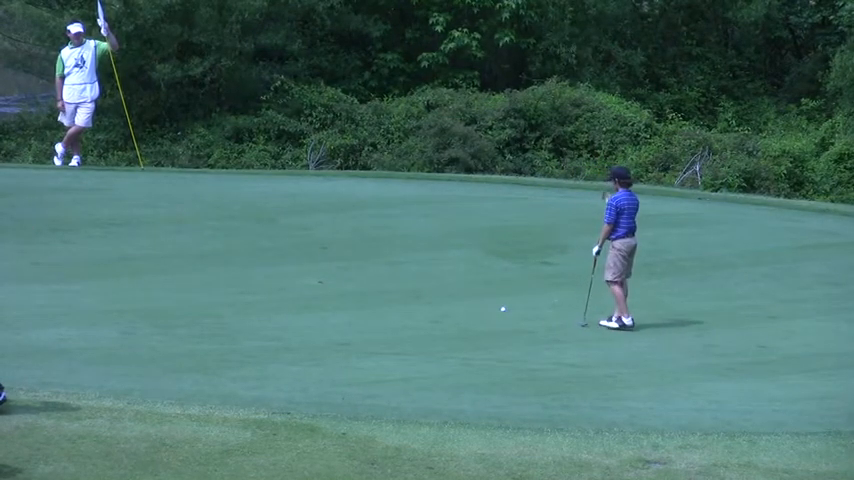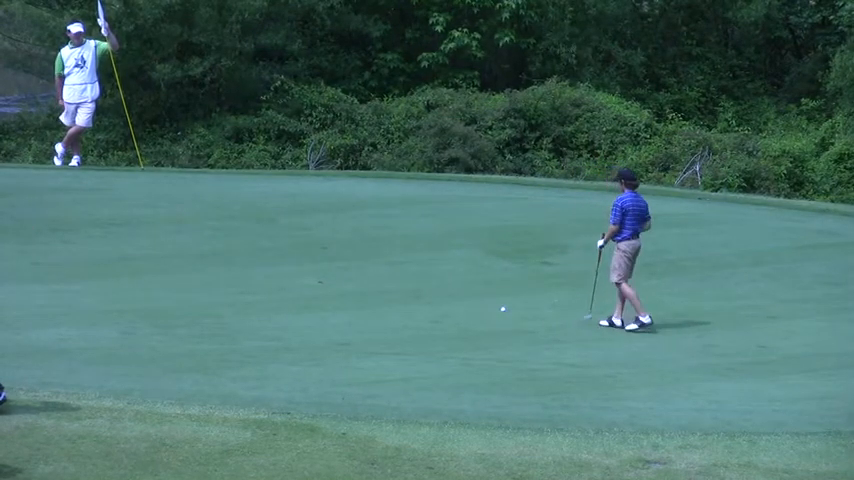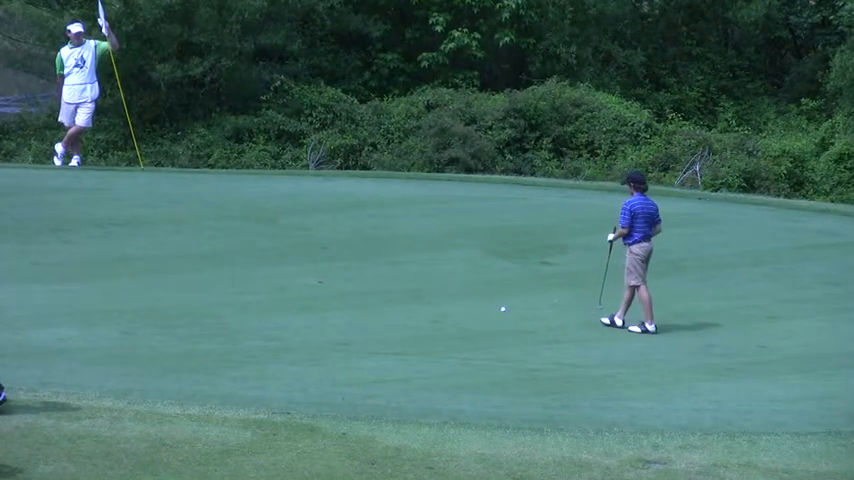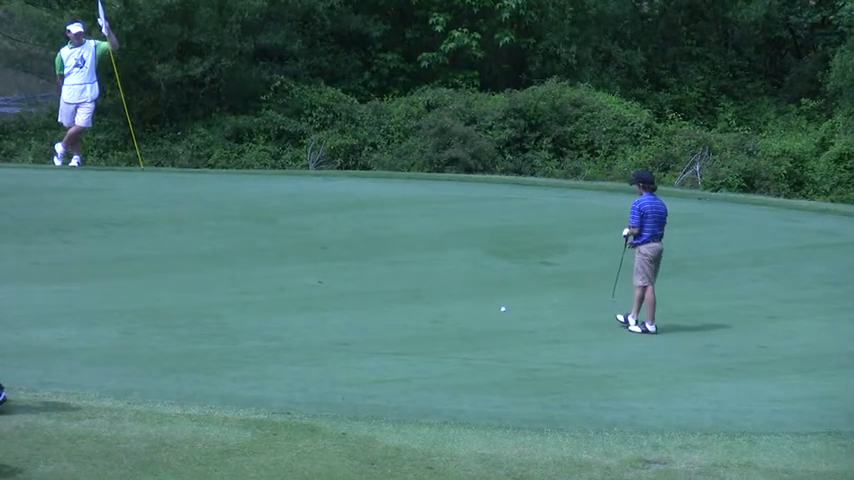
dt=0.2s
person 1, frame 1
left shoulder: (615, 200)
right shoulder: (634, 198)
left elbow: (608, 226)
left wrist: (599, 245)
left hip: (619, 243)
right hip: (631, 241)
left knee: (613, 281)
right knee: (622, 280)
left ankle: (626, 318)
right ankle: (617, 316)
person 1, frame 2
left shoulder: (620, 201)
right shoulder: (642, 201)
left elbow: (614, 227)
right elbow: (647, 225)
left wrist: (603, 241)
left hip: (623, 244)
right hip: (635, 242)
left knee: (620, 282)
right knee: (623, 281)
left ankle: (643, 316)
right ankle: (617, 318)
person 1, frame 3
left shoulder: (629, 204)
right shoulder: (652, 204)
left elbow: (624, 230)
right elbow: (658, 229)
left wrist: (613, 236)
left hip: (635, 247)
right hip: (647, 245)
left knee: (640, 285)
right knee: (632, 283)
left ankle: (649, 324)
right ankle: (619, 318)
person 1, frame 4
left shoulder: (638, 204)
right shoulder: (661, 204)
left elbow: (635, 230)
right elbow: (662, 229)
left wrist: (626, 232)
left hip: (645, 248)
right hip: (658, 245)
left knee: (647, 285)
right knee: (642, 283)
left ankle: (650, 324)
right ankle: (632, 317)
person 2, frame 1
left shoulder: (93, 46)
right shoulder: (64, 53)
left elbow: (114, 47)
right elbow: (59, 77)
left wrist: (107, 32)
right wrist: (59, 99)
left hip: (87, 96)
right hip: (69, 97)
left knee: (80, 127)
right knee: (71, 128)
left ankle: (62, 147)
right ankle: (76, 156)
person 2, frame 2
left shoulder: (93, 46)
right shoulder: (63, 52)
left elbow: (114, 47)
right elbow: (58, 76)
left wrist: (108, 32)
right wrist: (59, 98)
left hip: (88, 96)
right hip: (70, 97)
left knee: (81, 127)
right knee: (72, 128)
left ankle: (62, 147)
right ankle: (76, 156)
person 2, frame 3
left shoulder: (93, 46)
right shoulder: (63, 52)
left elbow: (114, 47)
right elbow: (60, 76)
left wrist: (108, 32)
right wrist: (62, 95)
left hip: (87, 96)
right hip: (69, 97)
left knee: (80, 127)
right knee: (71, 128)
left ankle: (62, 147)
right ankle: (76, 156)
person 2, frame 4
left shoulder: (93, 46)
right shoulder: (63, 53)
left elbow: (114, 47)
right elbow: (60, 76)
left wrist: (108, 32)
right wrist: (62, 94)
left hip: (87, 96)
right hip: (69, 97)
left knee: (80, 127)
right knee: (71, 128)
left ankle: (61, 147)
right ankle: (76, 156)
